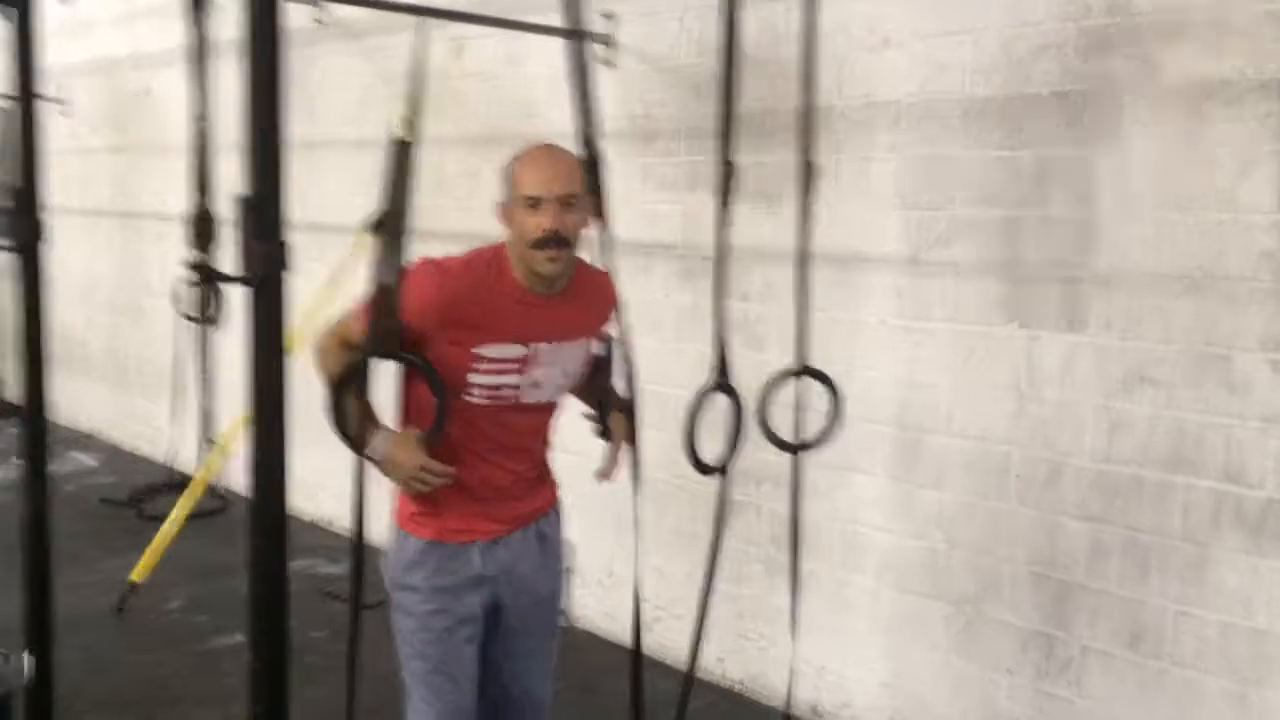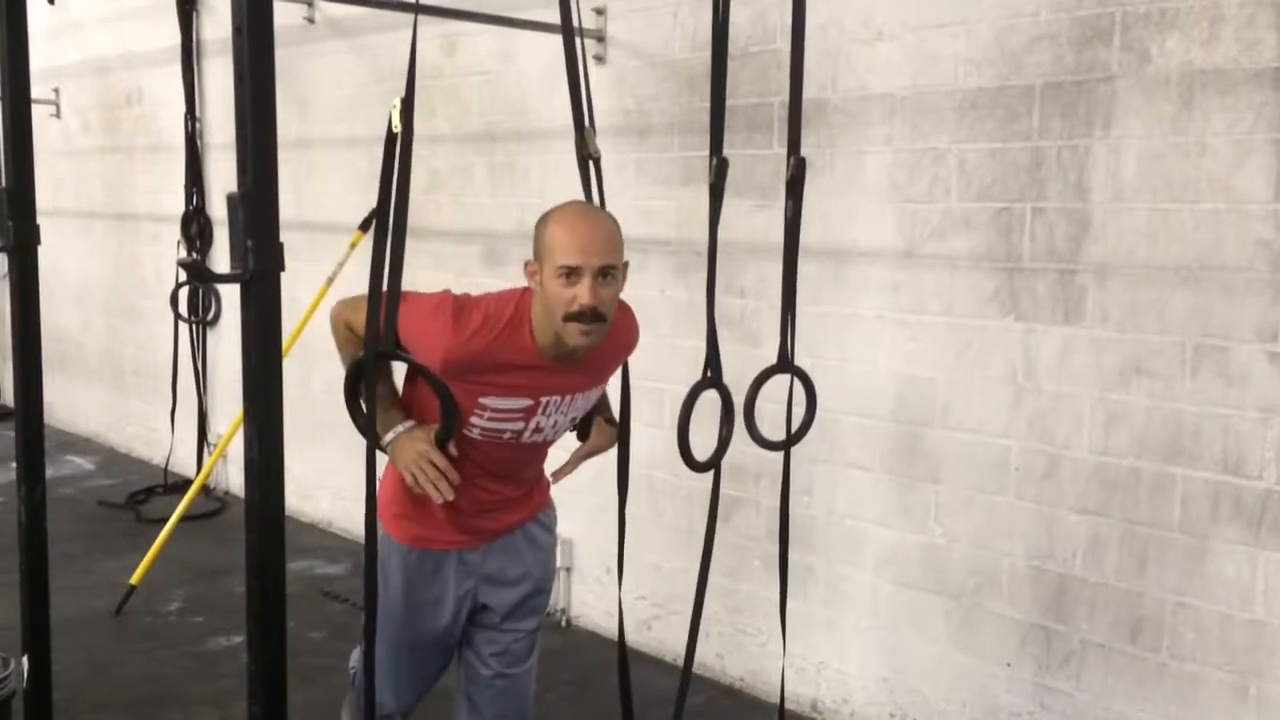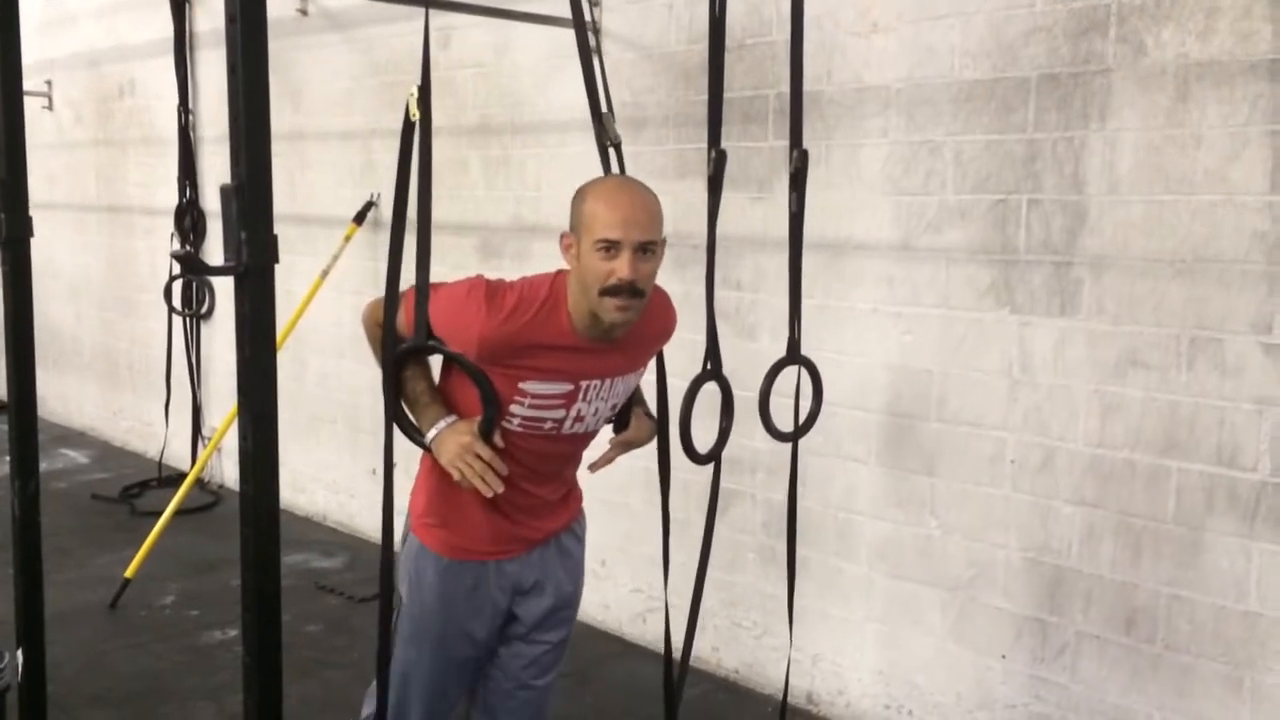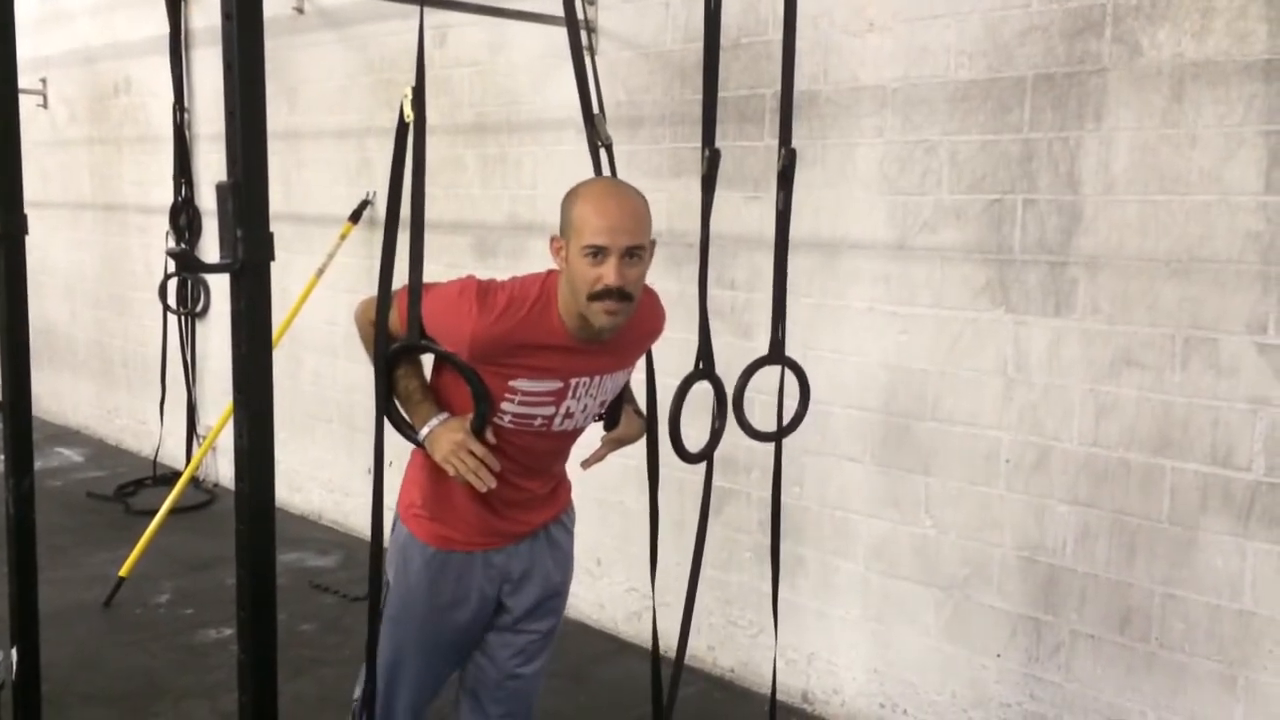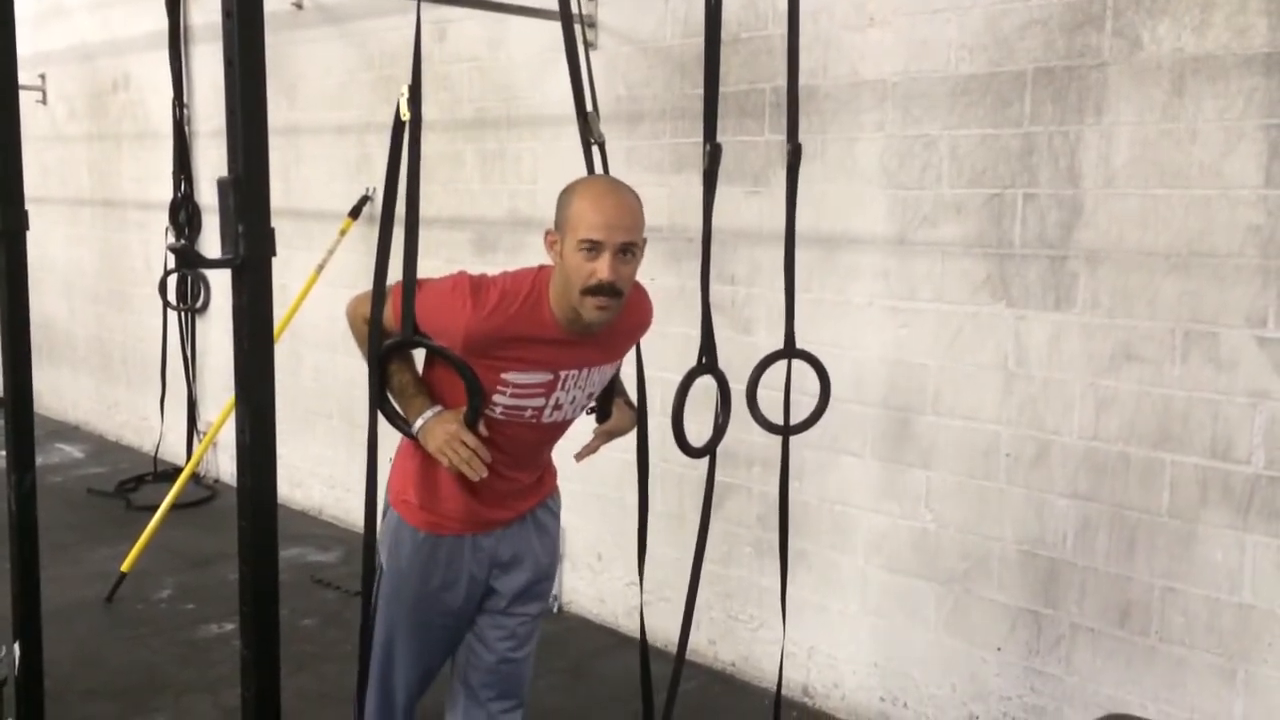
dt=1s
person 1, frame 1
left shoulder: (597, 295)
right shoulder: (443, 287)
right elbow: (335, 346)
left wrist: (613, 407)
right wrist: (378, 442)
left hip: (532, 531)
right hip: (440, 542)
person 1, frame 2
left shoulder: (619, 331)
right shoulder: (463, 330)
right elbow: (347, 316)
left wrist: (603, 417)
right wrist: (395, 428)
left hip: (521, 532)
right hip: (427, 533)
person 1, frame 3
left shoulder: (656, 317)
right shoulder: (497, 315)
right elbow: (379, 318)
left wrist: (639, 411)
right wrist: (436, 424)
left hip: (553, 542)
right hip: (458, 545)
person 1, frame 4
left shoulder: (644, 317)
right shoulder: (488, 314)
right elbow: (372, 317)
left wrist: (629, 409)
right wrist: (428, 421)
left hip: (541, 533)
right hip: (445, 537)
person 1, frame 5
left shoulder: (633, 313)
right shoulder: (481, 309)
right elbow: (364, 313)
left wrist: (620, 401)
right wrist: (422, 414)
left hip: (527, 517)
right hip: (436, 519)
right knee: (397, 675)
